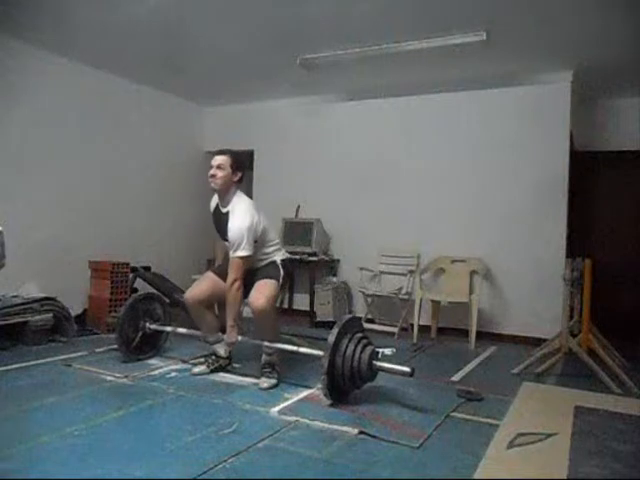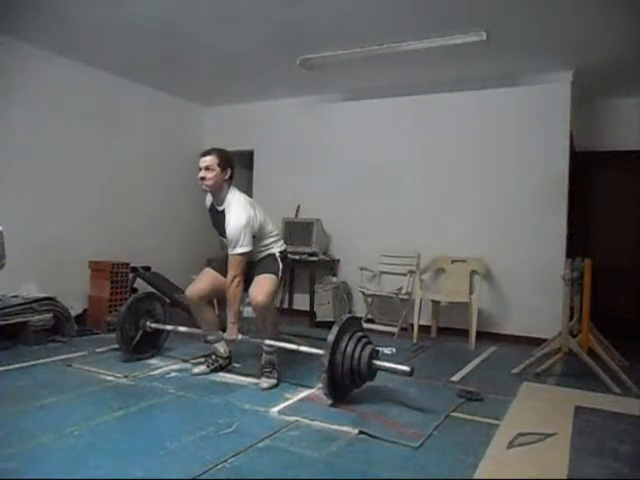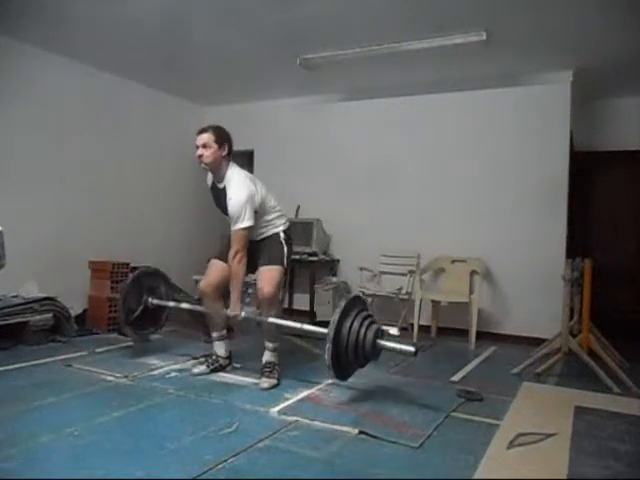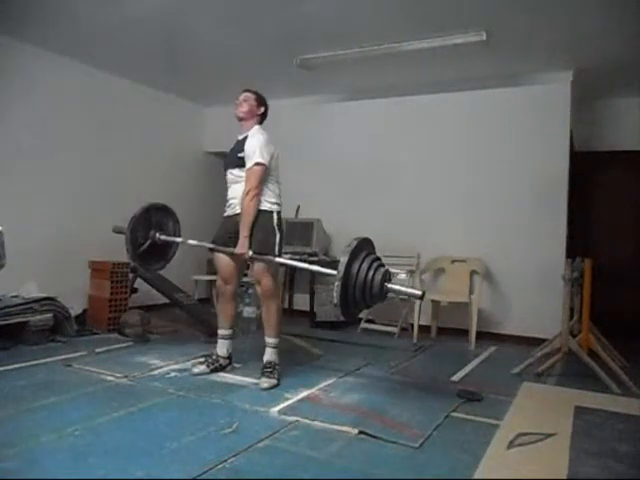
dt=0.7s
person 1, frame 1
left shoulder: (242, 218)
right shoulder: (216, 202)
left elbow: (235, 281)
left wrist: (231, 327)
right wrist: (216, 270)
left hip: (269, 263)
right hip: (239, 262)
left knee: (259, 303)
right knee: (193, 298)
left ankle: (270, 361)
right ankle: (221, 354)
person 1, frame 2
left shoulder: (238, 214)
right shoulder: (211, 199)
left elbow: (235, 278)
left wrist: (232, 324)
right wrist: (220, 260)
left hip: (268, 255)
right hip: (237, 254)
left knee: (259, 299)
right knee: (194, 294)
left ankle: (269, 360)
right ankle: (221, 353)
person 1, frame 3
left shoulder: (239, 189)
right shoulder: (212, 178)
left elbow: (238, 253)
left wrist: (236, 302)
left hip: (271, 235)
right hip: (244, 236)
left knee: (266, 293)
right knee: (207, 288)
left ankle: (270, 362)
right ankle: (221, 355)
person 1, frame 4
left shoulder: (258, 139)
right shoulder: (238, 143)
left elbow: (252, 192)
left wrist: (244, 238)
right wrist: (234, 231)
left hip: (261, 217)
right hip: (232, 216)
left knee: (265, 286)
right knee: (224, 285)
left ankle: (271, 361)
right ankle: (222, 354)
